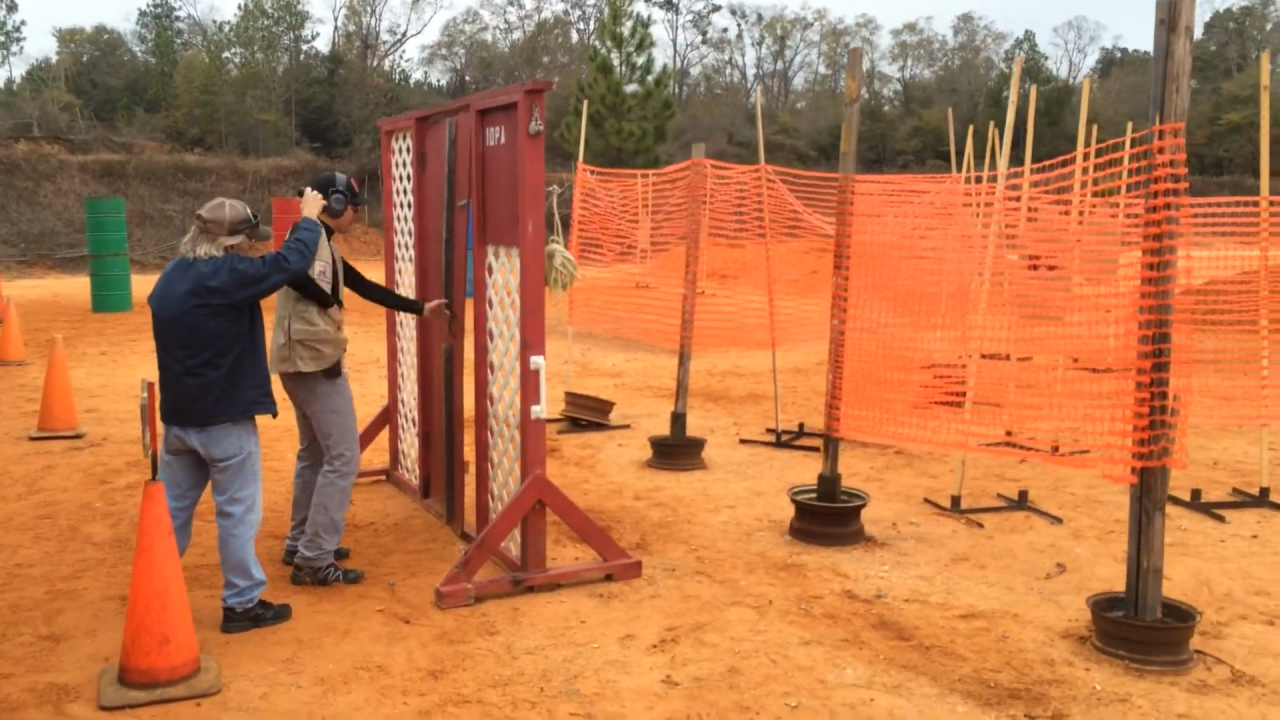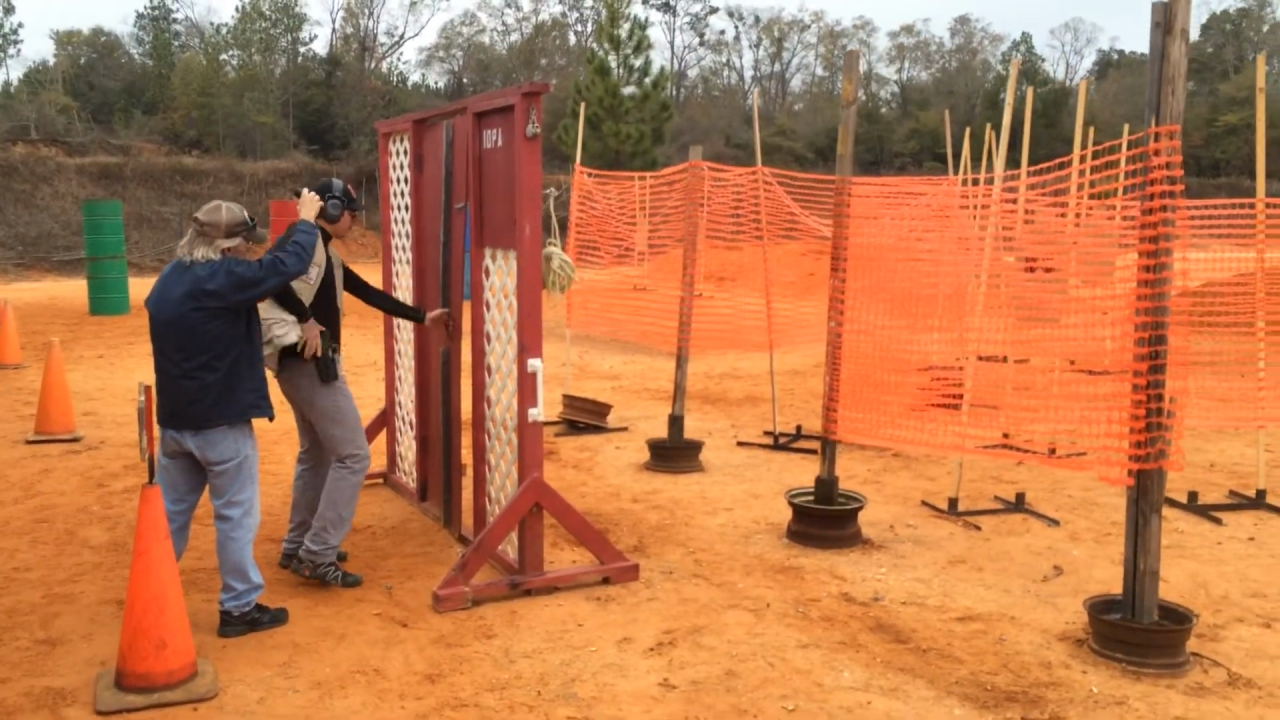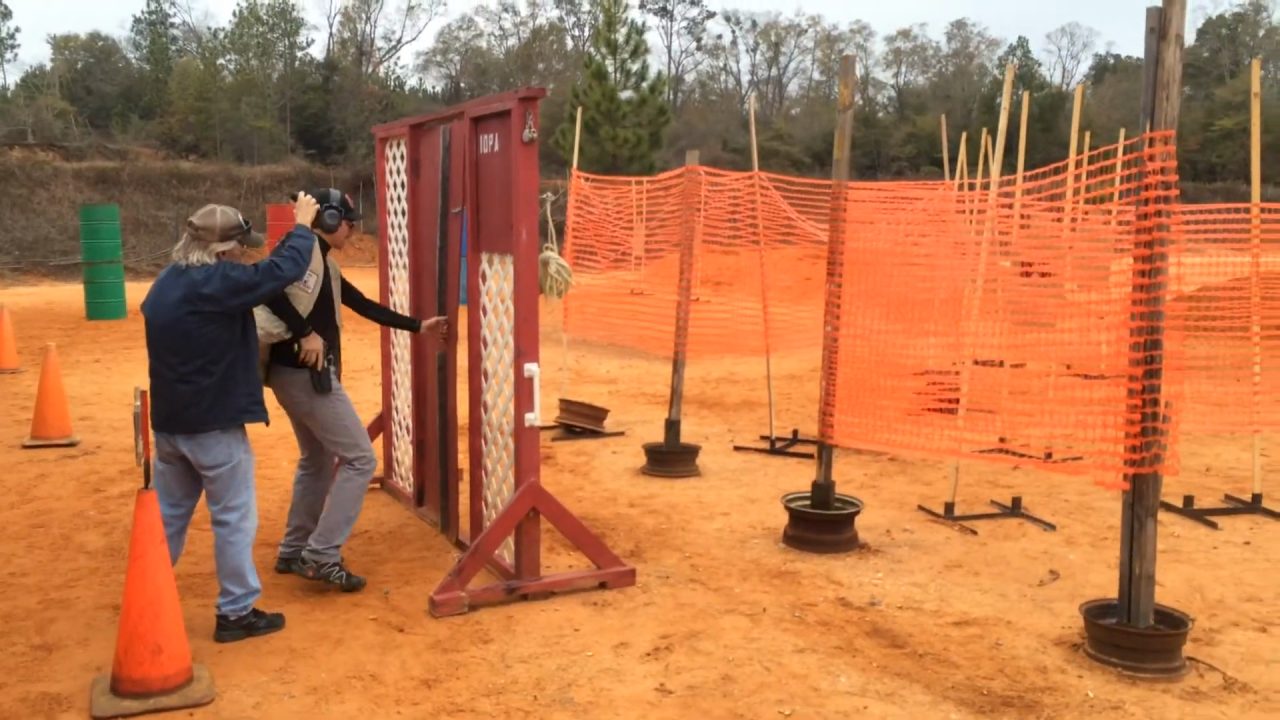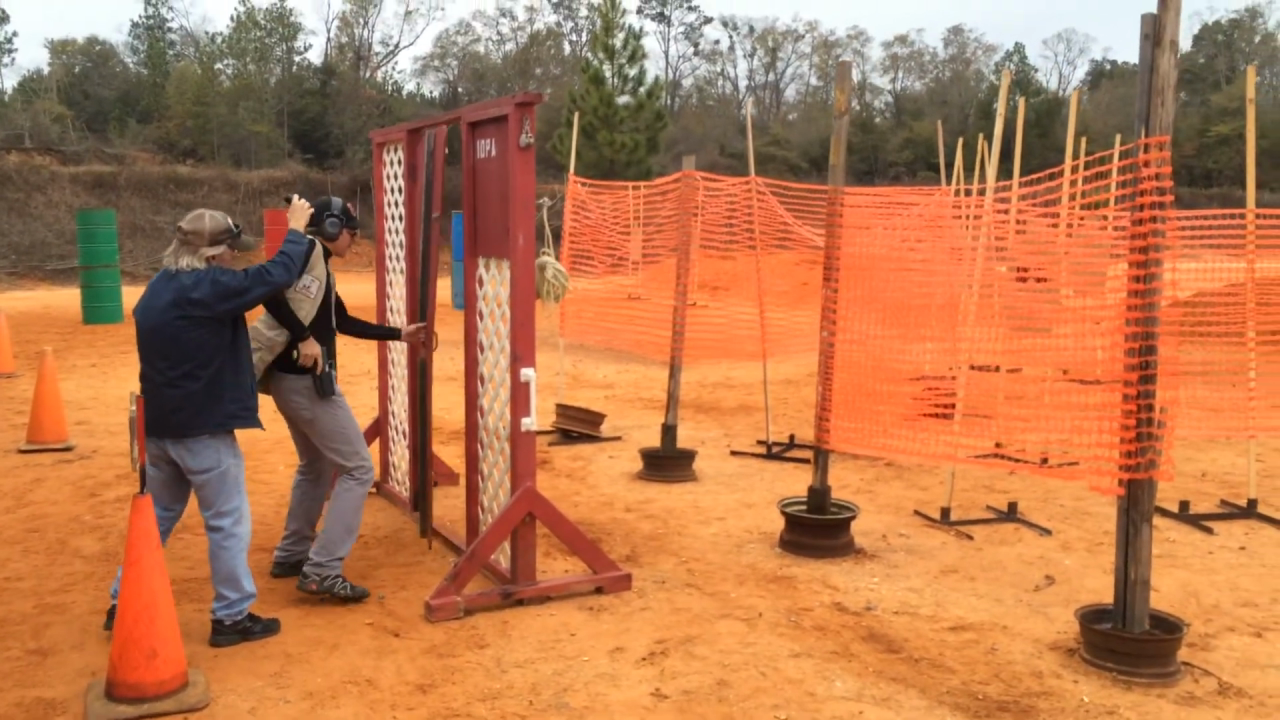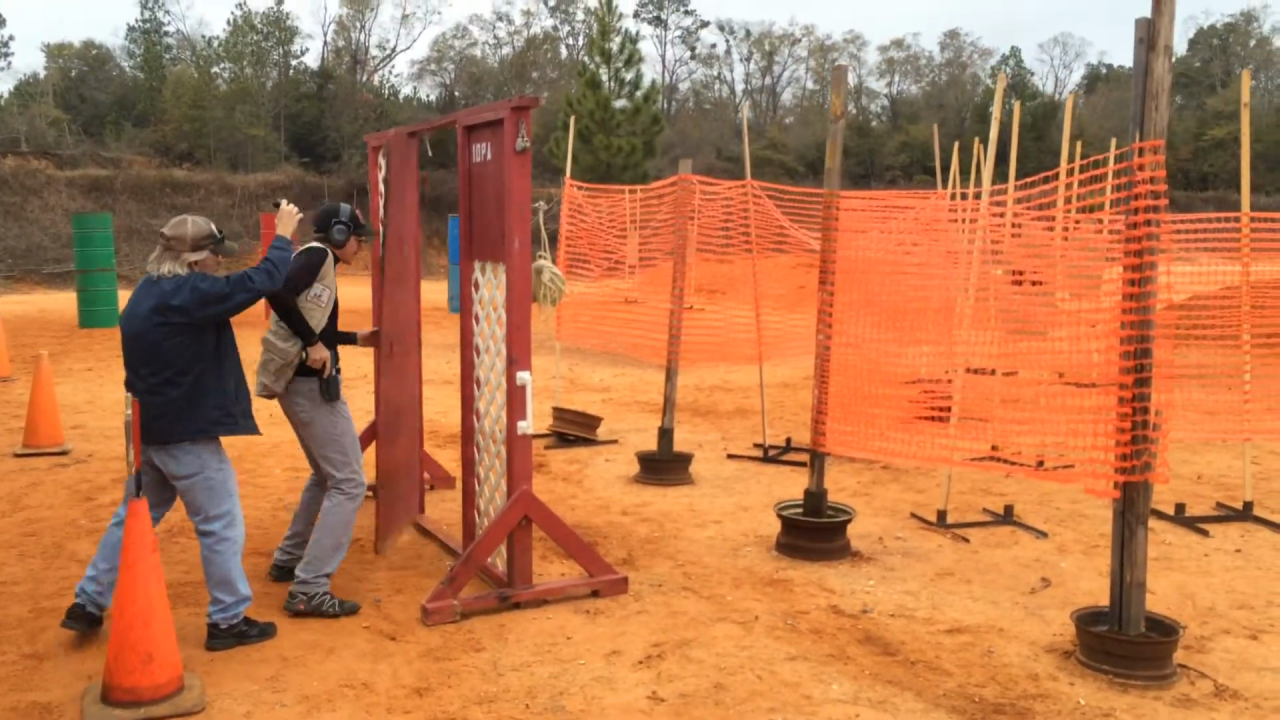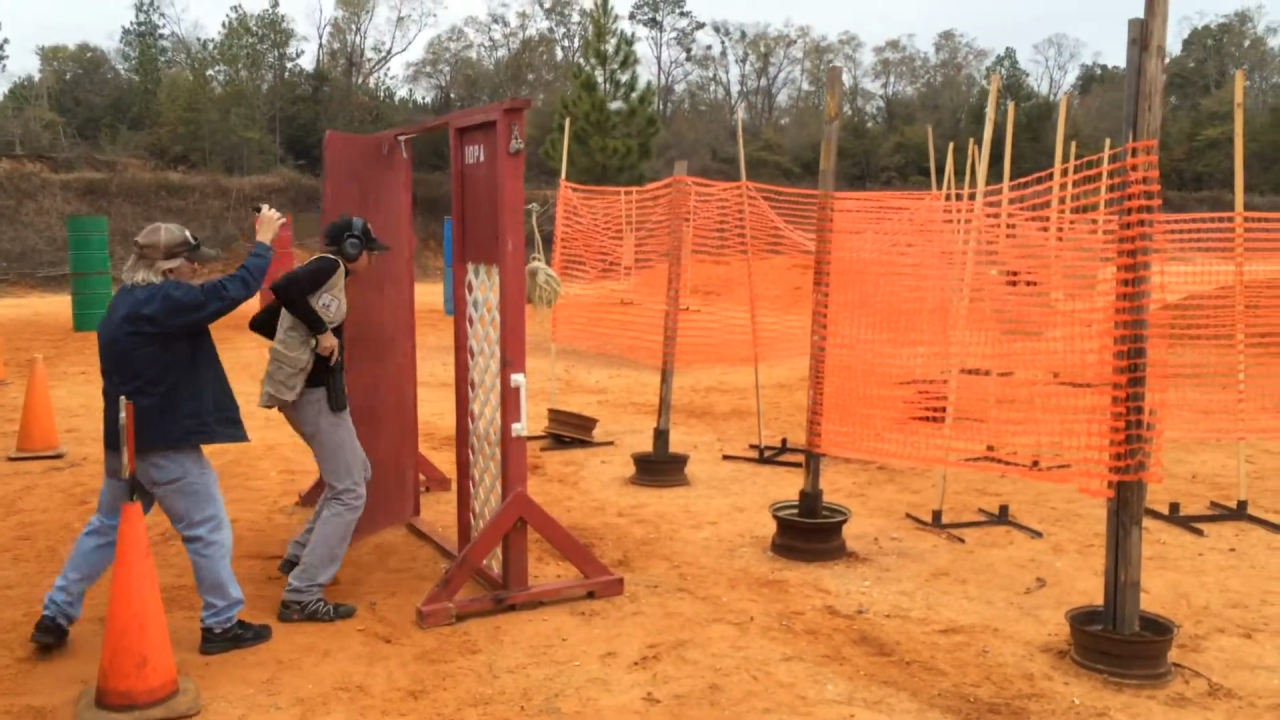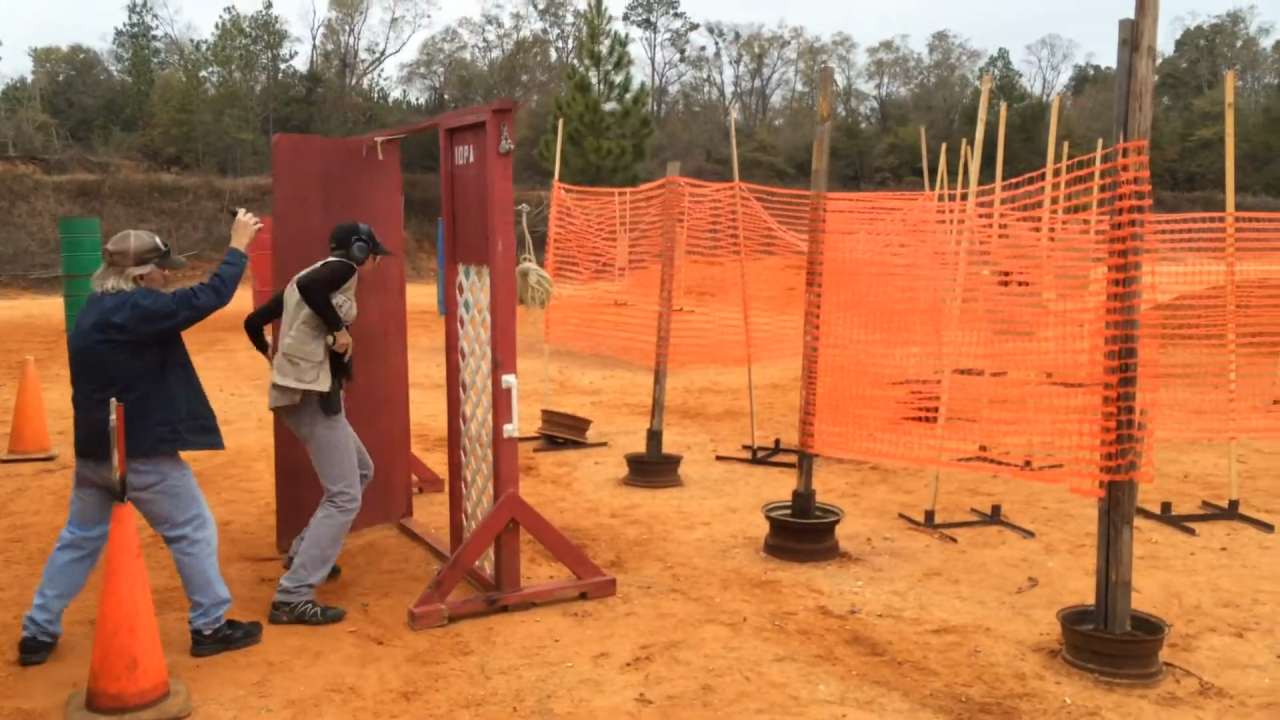
dt=0.1s
person 1, frame 1
left shoulder: (171, 276)
right shoulder: (229, 275)
right elbow: (294, 261)
right wrist: (309, 218)
left hip: (179, 417)
right hip: (225, 418)
left knee: (173, 508)
right knee: (237, 511)
right ankle: (242, 604)
person 1, frame 2
left shoulder: (168, 279)
right shoulder: (226, 278)
right elbow: (291, 263)
right wrist: (306, 219)
left hip: (175, 420)
right hip: (222, 421)
left knee: (171, 511)
right knee: (237, 514)
right ankle: (239, 608)
person 1, frame 3
left shoulder: (165, 283)
right shoulder: (221, 282)
right elbow: (288, 268)
right wrist: (303, 223)
left hip: (170, 424)
right hip: (215, 425)
left knee: (167, 516)
right knee: (234, 518)
right ankle: (236, 613)
person 1, frame 4
left shoulder: (158, 288)
right shoulder: (212, 288)
right elbow: (280, 273)
right wrist: (296, 229)
left hip: (159, 429)
right hip: (205, 430)
left knee: (156, 516)
right knee: (228, 522)
right ankle: (232, 618)
person 1, frame 5
left shoulder: (144, 294)
right shoulder: (192, 294)
right elbow: (264, 279)
right wrist: (284, 234)
left hip: (146, 433)
right hip: (189, 435)
left knee: (132, 521)
right knee: (221, 525)
left ankle: (89, 604)
right ankle: (228, 621)
person 1, frame 6
left shoulder: (123, 303)
right shoulder: (169, 301)
right elbow: (239, 287)
right wrist: (264, 239)
left hip: (122, 442)
right hip: (169, 445)
left knee: (104, 528)
right knee: (208, 532)
left ankle: (55, 616)
right ankle: (222, 624)
person 1, frame 7
left shoulder: (92, 311)
right shoulder: (141, 309)
right elbow: (213, 295)
right wrist: (239, 245)
left hip: (95, 450)
right hip: (144, 450)
left knee: (80, 539)
right knee: (193, 531)
left ankle: (38, 633)
right ankle: (211, 626)
person 2, frame 1
left shoulder: (322, 242)
left elbow: (363, 286)
left wrist: (417, 307)
right wrist: (330, 304)
left hip: (307, 361)
right hip: (312, 359)
left knee: (315, 453)
right knee: (342, 458)
left ankle: (300, 544)
right ankle: (314, 560)
person 2, frame 2
left shoulder: (329, 255)
left elbow: (370, 294)
left wrist: (423, 316)
right wrist: (305, 320)
left hip: (304, 366)
right hip: (308, 365)
left knee: (316, 456)
right knee: (353, 457)
left ankle: (298, 546)
right ankle: (319, 554)
person 2, frame 3
left shoulder: (326, 264)
left elbow: (365, 306)
left wrist: (418, 326)
right wrist: (306, 332)
left hip: (299, 375)
right hip: (304, 374)
left knee: (316, 462)
right knee: (359, 460)
left ankle: (295, 551)
right ankle: (322, 555)
person 2, frame 4
left shoulder: (319, 265)
right shoulder: (304, 250)
left elbow: (339, 324)
left wrist: (399, 334)
right wrist: (302, 338)
left hip: (298, 381)
right hip: (304, 381)
left knee: (317, 467)
right knee: (358, 469)
left ankle: (292, 556)
right ankle: (321, 571)
person 2, frame 5
left shoulder: (314, 264)
right shoulder: (316, 256)
right elbow: (277, 294)
left wrist: (354, 338)
right wrist: (313, 344)
left hip: (304, 383)
right hip: (311, 386)
left knee: (326, 474)
right knee: (348, 483)
left ankle: (289, 559)
right ankle: (308, 589)
person 2, frame 6
left shoulder: (314, 273)
right shoulder: (329, 267)
left elbow: (261, 321)
right elbow: (282, 287)
left wrist: (288, 341)
right wrist: (321, 332)
left hip: (305, 391)
right hip: (314, 393)
left knee: (352, 476)
right knee: (348, 494)
left ankle: (301, 553)
right ankle: (301, 595)
person 2, frame 7
left shoulder: (314, 276)
right shoulder: (342, 270)
left elbow: (253, 321)
right elbow: (305, 286)
left wrist: (269, 350)
right wrist: (338, 329)
left hip: (303, 393)
right hip: (312, 396)
left knee: (361, 470)
right knee: (343, 497)
left ankle: (307, 552)
right ankle: (292, 596)
